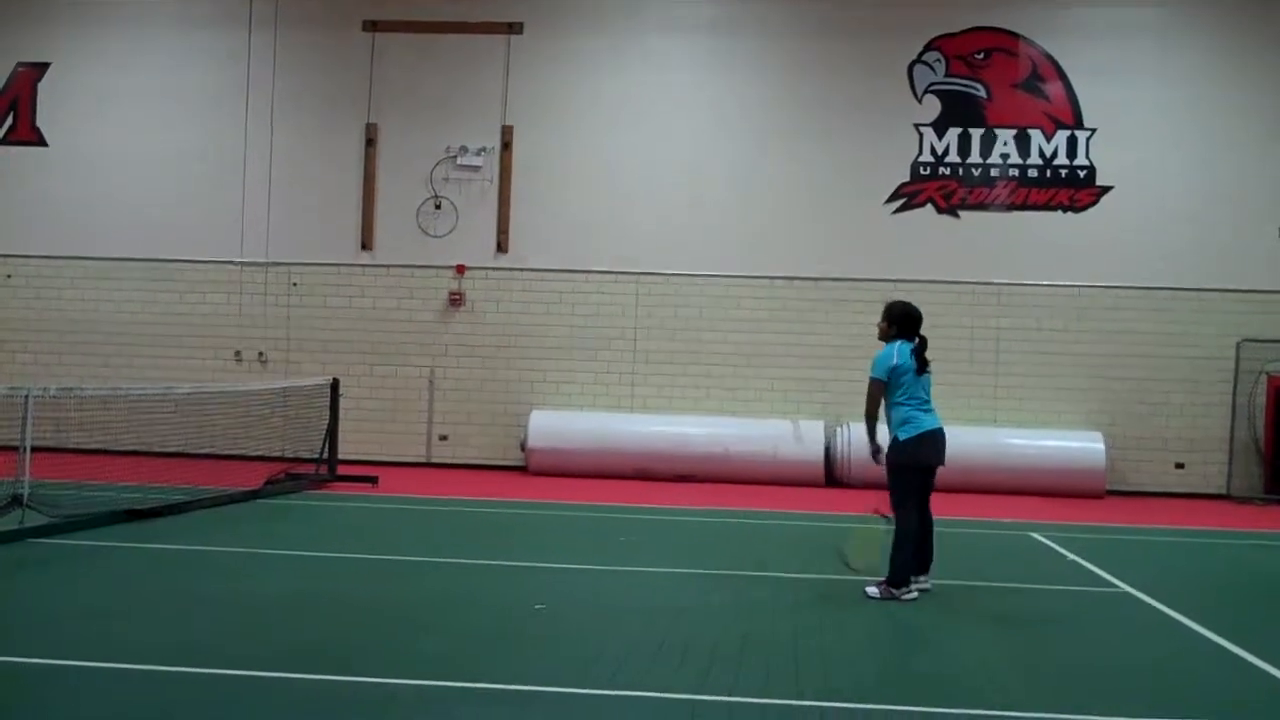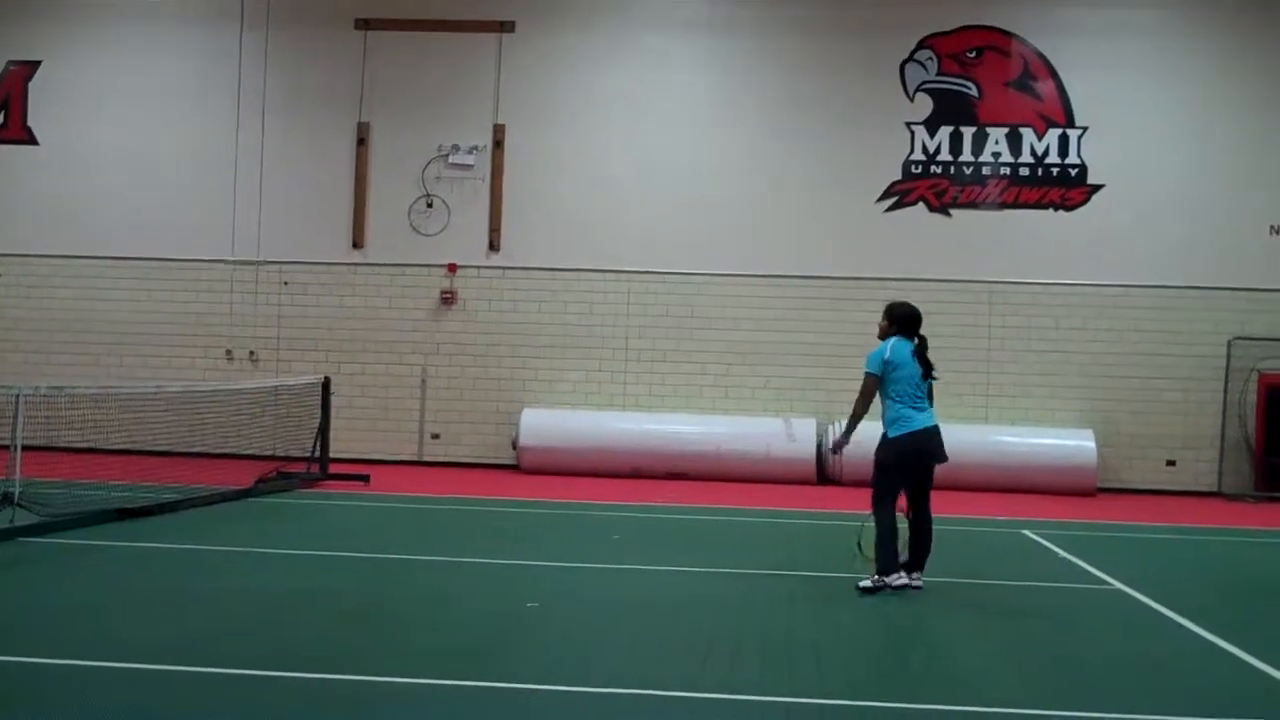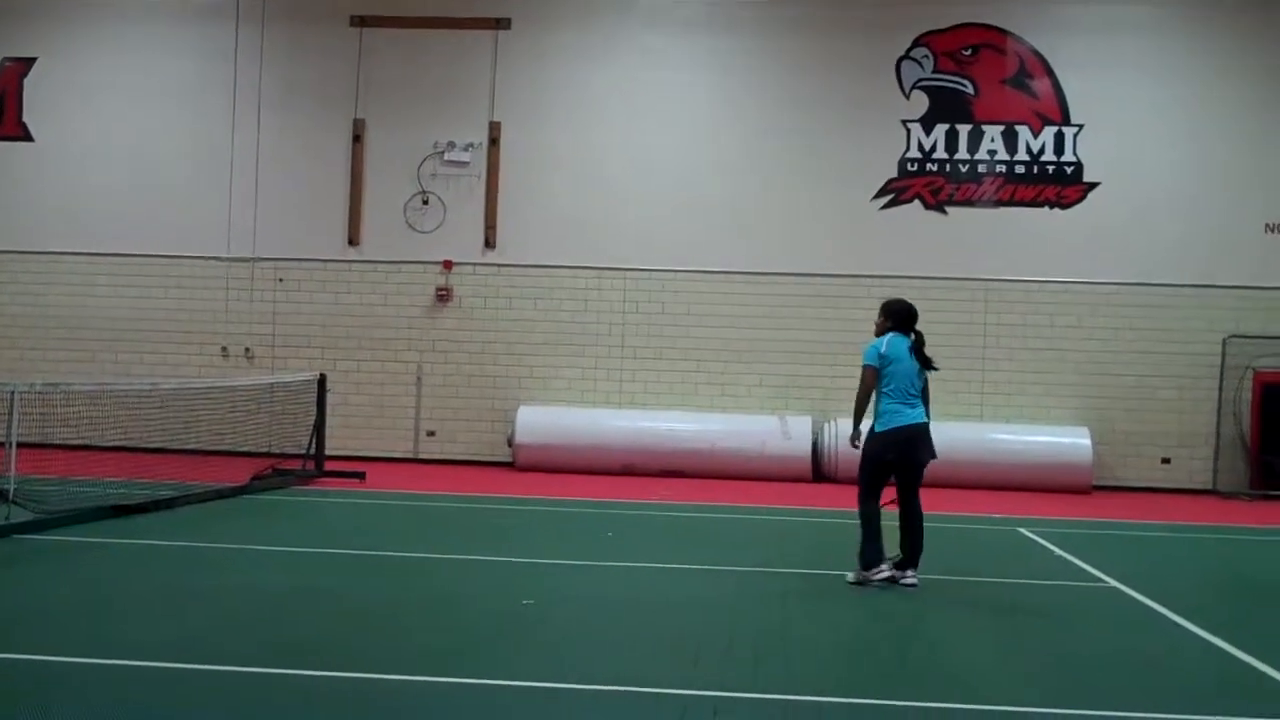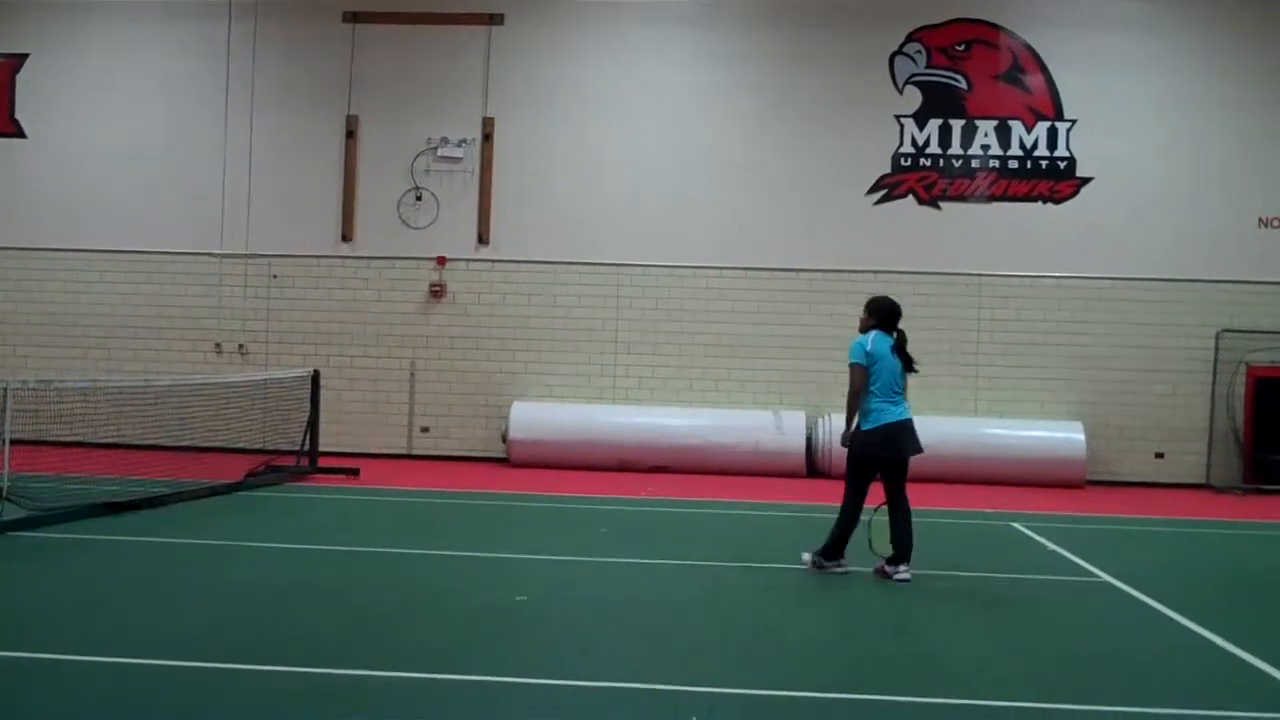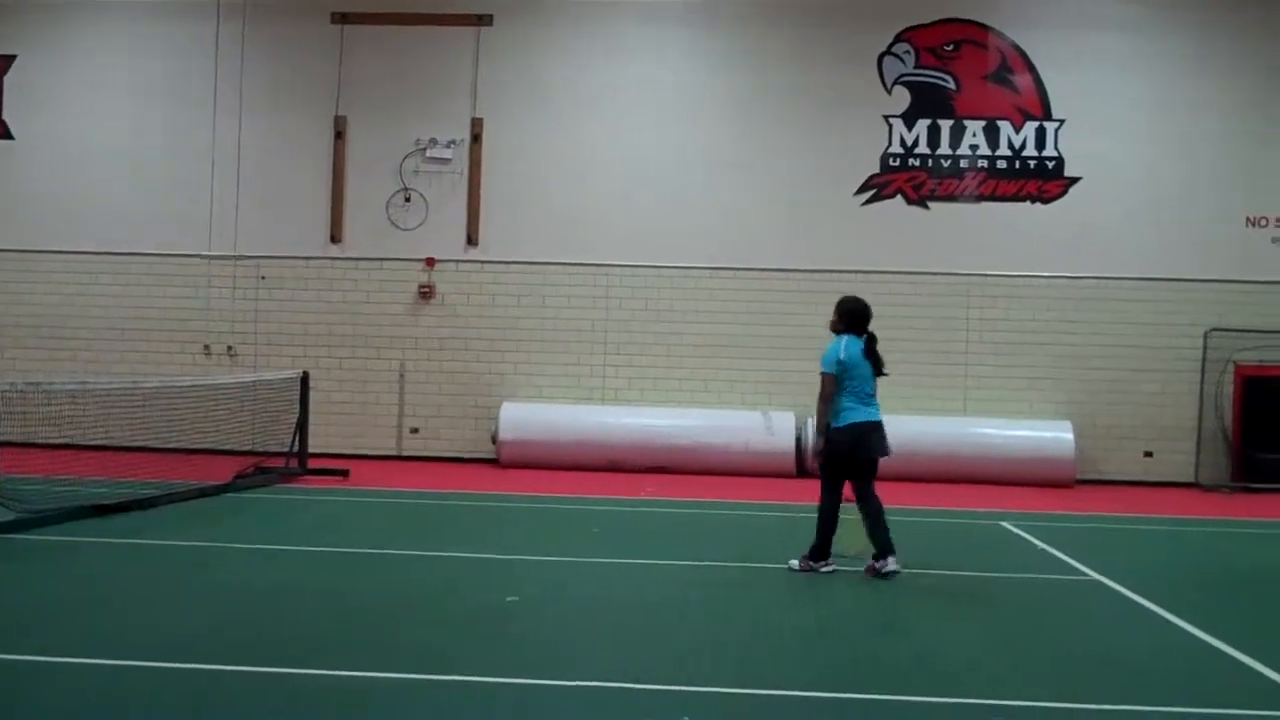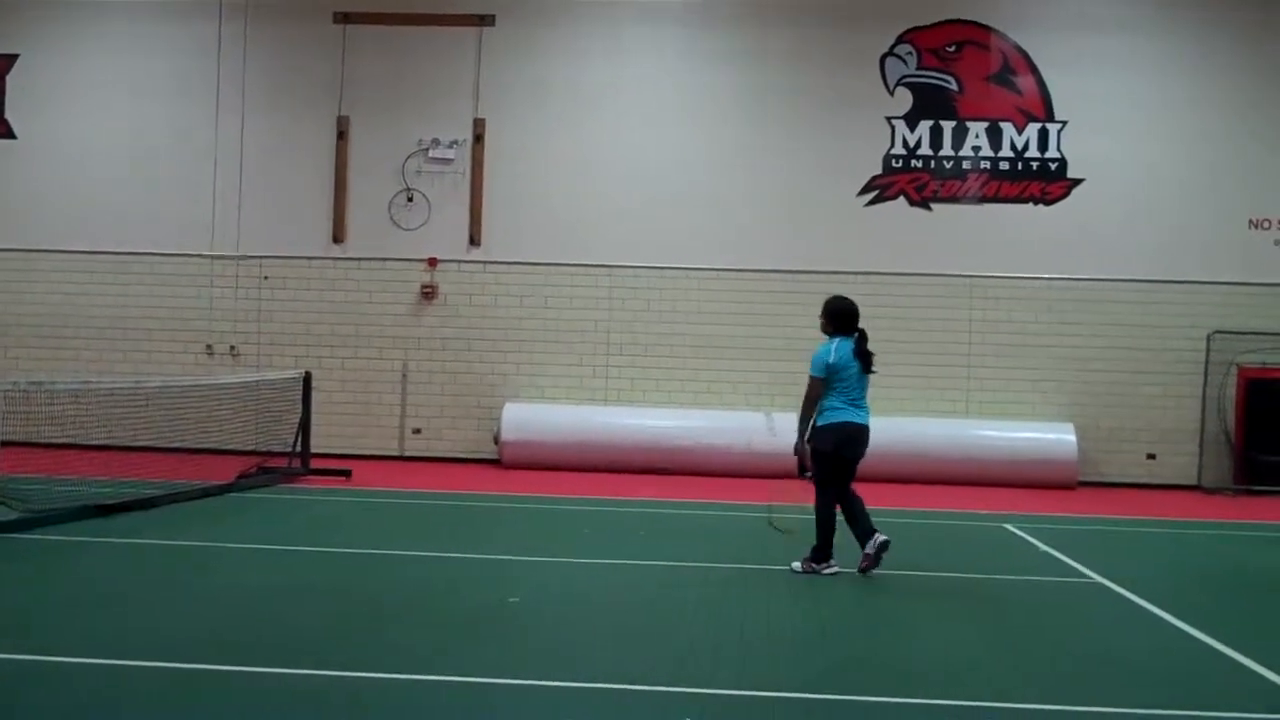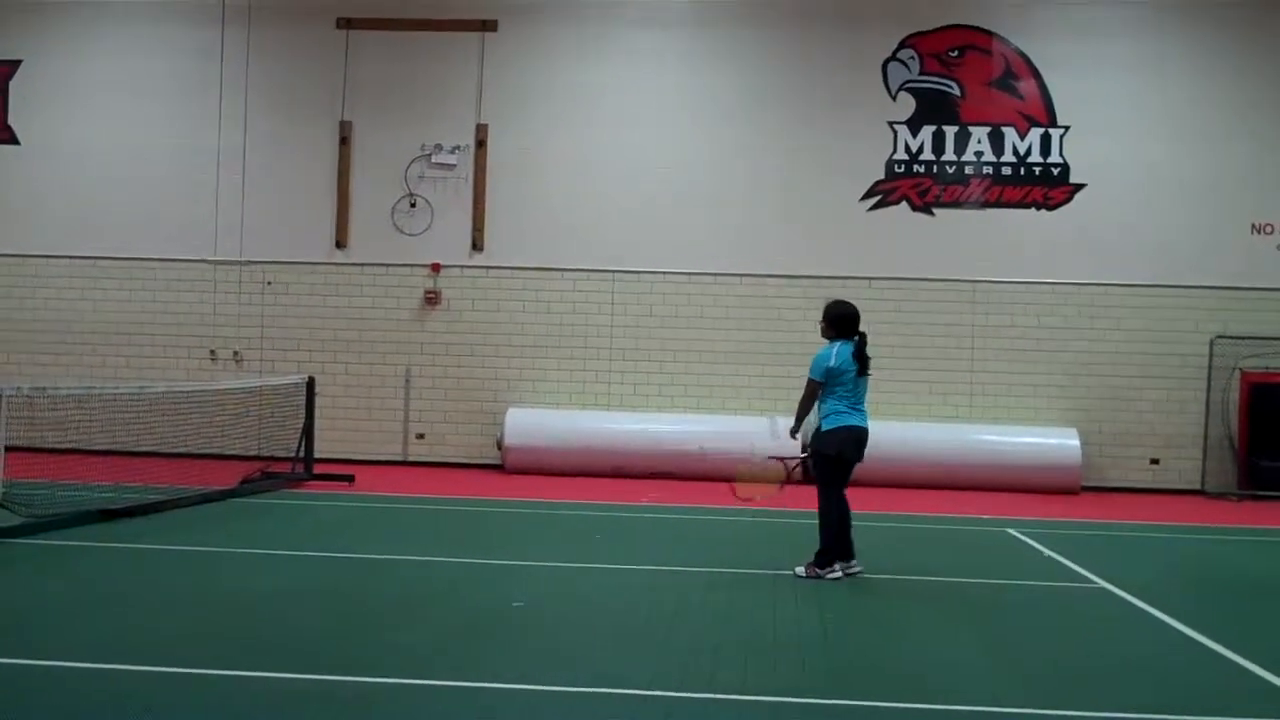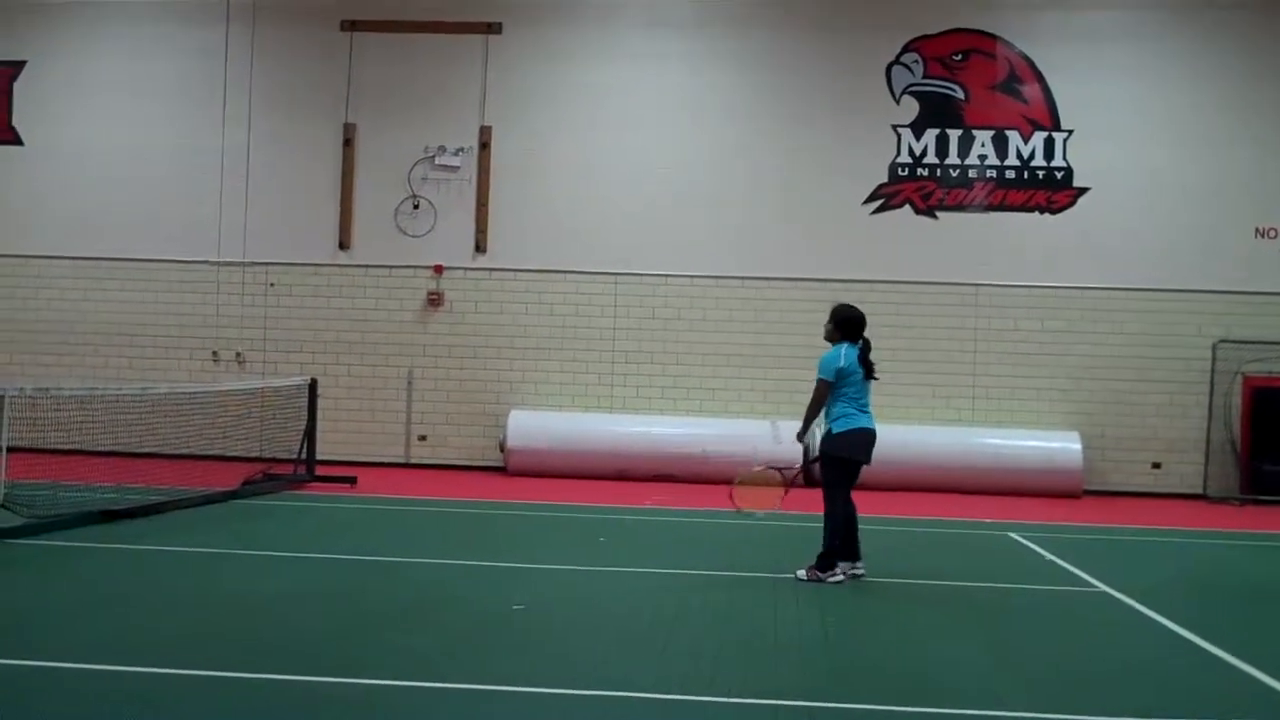
dt=0.2s
person 1, frame 1
left shoulder: (887, 357)
right shoulder: (917, 355)
left elbow: (872, 404)
left wrist: (872, 442)
left hip: (909, 439)
right hip: (932, 434)
left knee: (905, 511)
right knee: (921, 506)
left ankle: (900, 584)
right ankle: (919, 572)
person 1, frame 2
left shoulder: (882, 352)
right shoulder: (920, 355)
left elbow: (865, 398)
left wrist: (846, 434)
left hip: (900, 437)
right hip: (928, 434)
left knee: (883, 503)
right knee: (919, 504)
left ankle: (889, 571)
right ankle: (914, 570)
person 1, frame 3
left shoulder: (878, 347)
right shoulder: (916, 351)
left elbow: (865, 391)
left wrist: (856, 428)
left hip: (888, 432)
right hip: (918, 431)
left knee: (868, 497)
right knee: (910, 501)
left ankle: (874, 564)
right ankle: (907, 568)
person 1, frame 4
left shoulder: (863, 344)
right shoulder: (897, 348)
left elbow: (857, 389)
left wrist: (848, 428)
left hip: (873, 430)
right hip: (901, 428)
left knee: (854, 496)
right knee: (897, 496)
left ankle: (831, 556)
right ankle: (900, 563)
person 1, frame 5
left shoulder: (835, 350)
right shoulder: (868, 350)
left elbow: (827, 396)
left wrist: (820, 436)
left hip: (844, 429)
right hip: (872, 428)
left knee: (830, 493)
right knee: (866, 493)
left ankle: (820, 557)
right ankle: (885, 556)
person 1, frame 6
left shoulder: (826, 353)
right shoulder: (861, 349)
left elbow: (812, 397)
left wrist: (802, 435)
left hip: (831, 428)
right hip: (859, 428)
left knee: (825, 493)
right knee: (844, 489)
left ankle: (823, 559)
right ankle: (872, 537)
person 1, frame 7
left shoulder: (826, 356)
right shoulder: (858, 352)
left elbow: (809, 397)
left wrist: (796, 425)
left hip: (833, 432)
right hip: (857, 430)
left knee: (828, 497)
right knee: (837, 494)
left ankle: (826, 564)
right ankle: (846, 558)
person 1, frame 8
left shoulder: (833, 357)
right shoulder: (859, 355)
left elbow: (818, 400)
left wrist: (804, 429)
left hip: (843, 435)
right hip: (863, 432)
left knee: (834, 500)
right knee: (842, 498)
left ankle: (827, 567)
right ankle: (851, 560)
